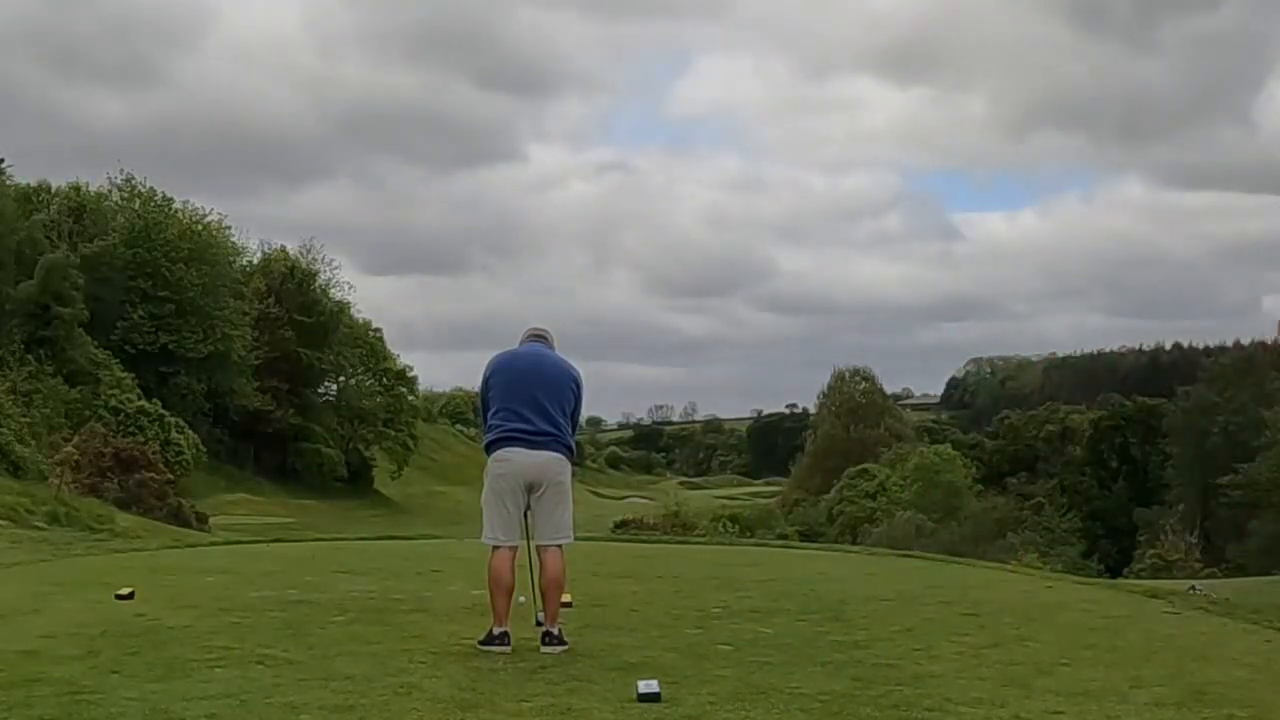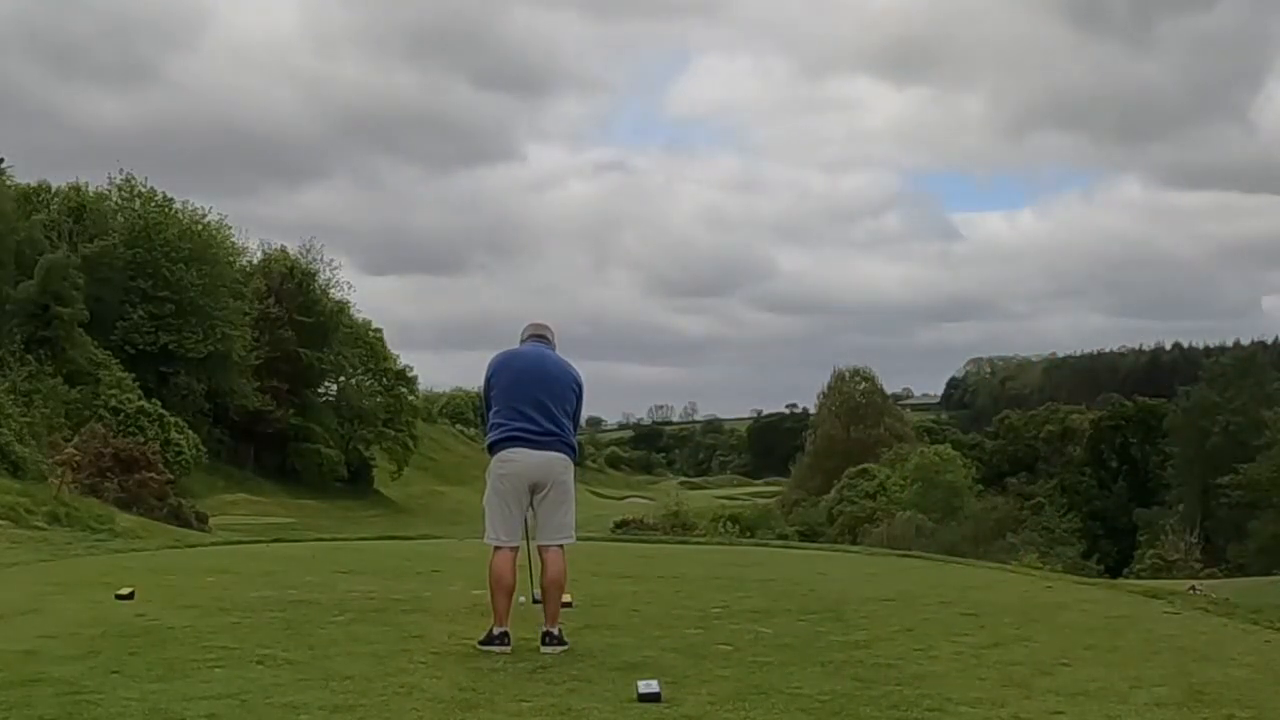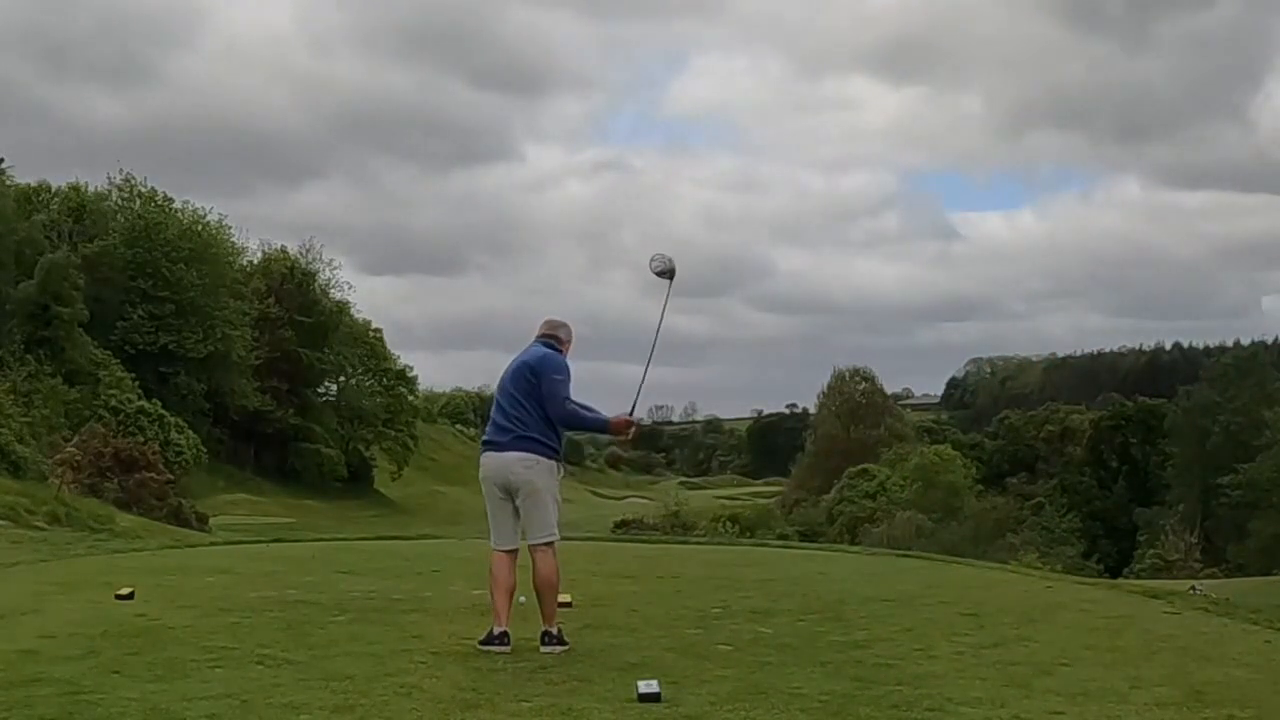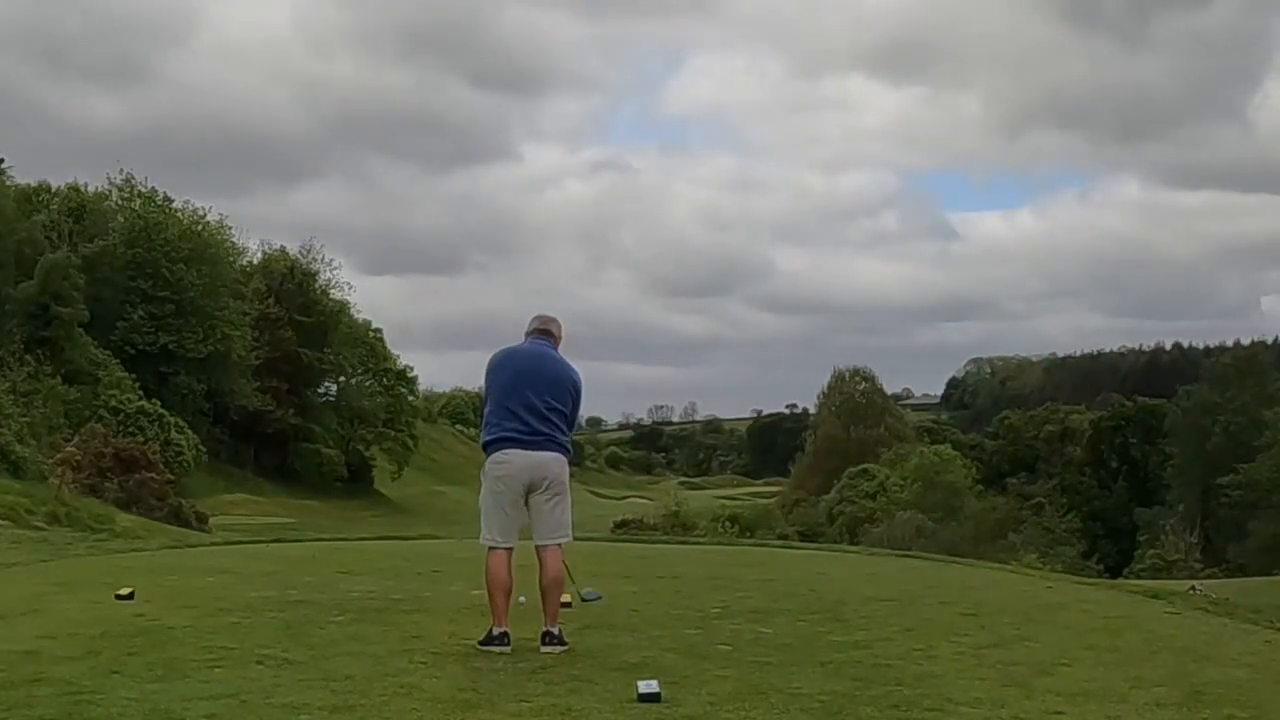
dt=1s
person 1, frame 1
left shoulder: (498, 363)
right shoulder: (569, 370)
left elbow: (485, 416)
left hip: (506, 456)
right hip: (553, 459)
left knee: (503, 546)
right knee: (551, 546)
left ankle: (499, 631)
right ankle: (551, 631)
person 1, frame 2
left shoulder: (500, 362)
right shoulder: (569, 372)
left elbow: (488, 414)
left hip: (509, 457)
right hip: (556, 460)
left knee: (504, 546)
right knee: (553, 547)
left ankle: (500, 631)
right ankle: (551, 631)
person 1, frame 3
left shoulder: (520, 362)
right shoulder: (552, 360)
left elbow: (560, 407)
right elbow: (561, 413)
left wrist: (607, 421)
right wrist: (608, 424)
left hip: (493, 460)
right hip: (531, 460)
left knee: (503, 548)
right knee: (542, 546)
left ankle: (499, 630)
right ankle: (550, 631)
person 1, frame 4
left shoulder: (500, 359)
right shoulder: (569, 373)
left hip: (504, 458)
right hip: (550, 460)
left knee: (499, 546)
right knee: (550, 547)
left ankle: (499, 631)
right ankle: (551, 631)
